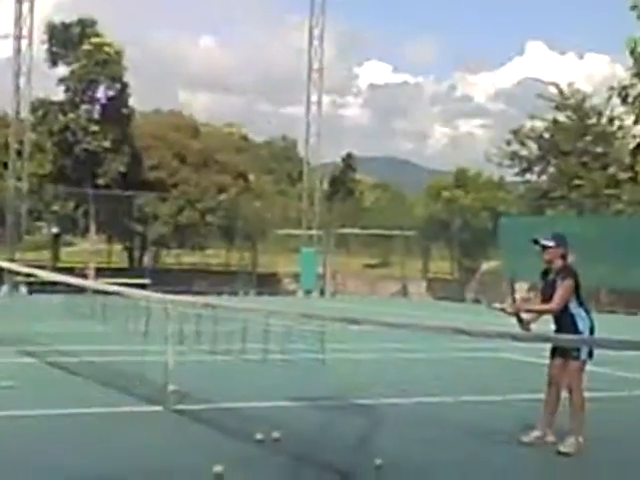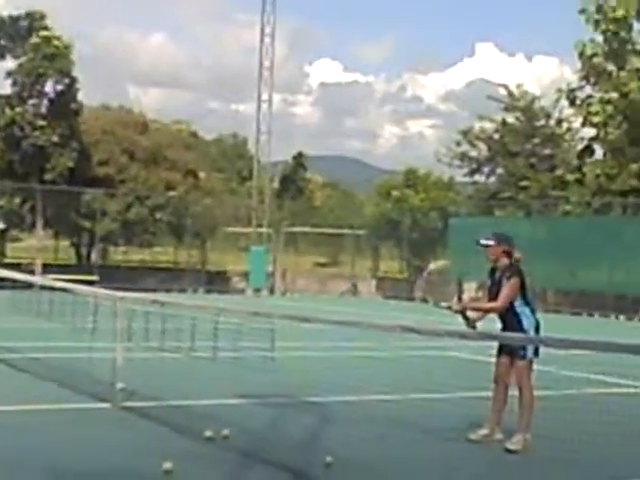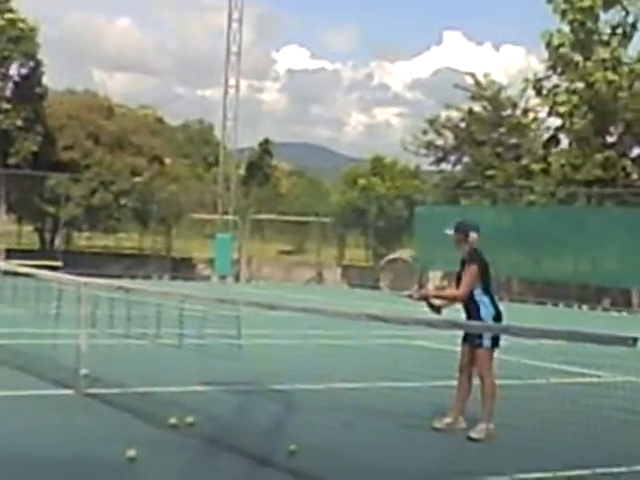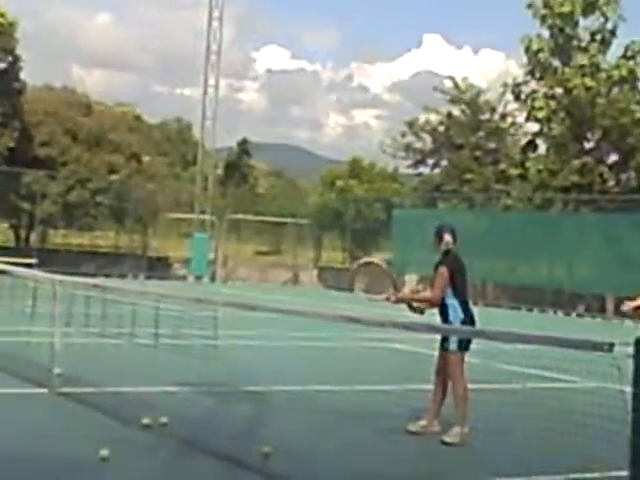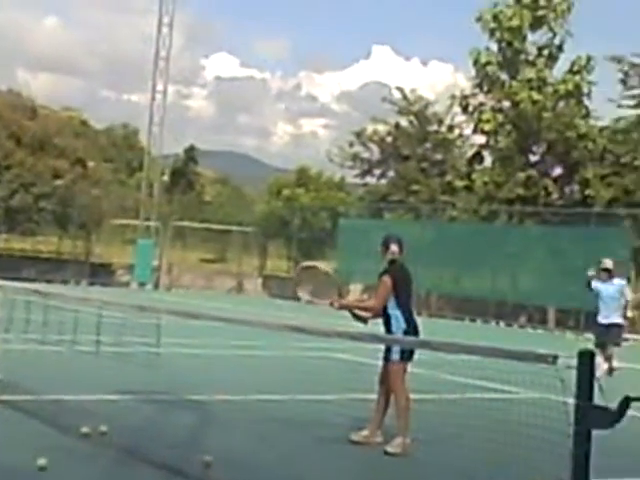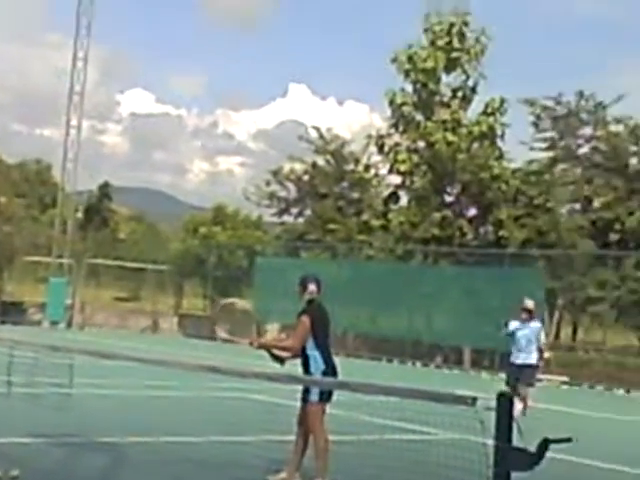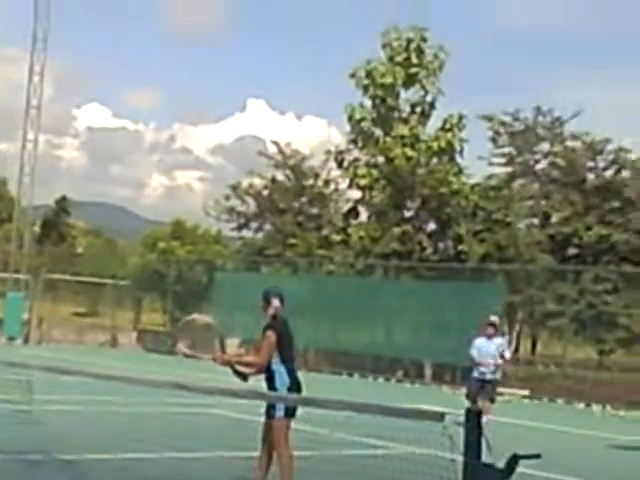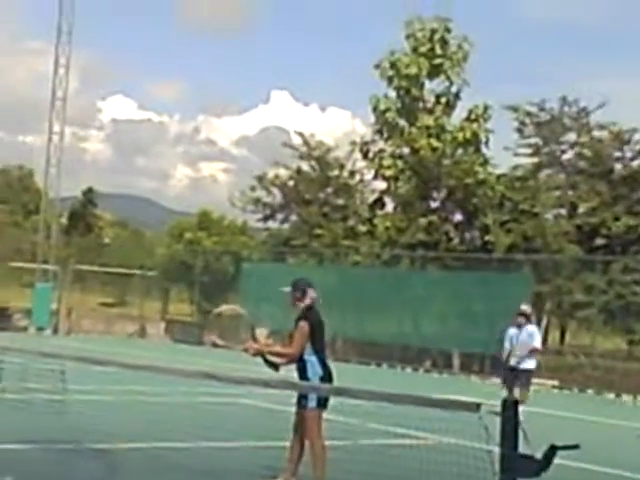
dt=0.2s
person 1, frame 1
left shoulder: (567, 274)
right shoulder: (546, 274)
left elbow: (555, 306)
right elbow: (544, 304)
left wrist: (524, 307)
right wrist: (529, 320)
left hip: (579, 330)
right hip: (562, 331)
left knee: (573, 384)
right knee: (553, 381)
left ankle: (576, 437)
right ankle: (545, 430)
person 1, frame 2
left shoulder: (513, 273)
right shoulder: (494, 273)
left elbow: (500, 305)
right elbow: (492, 303)
left wrist: (470, 305)
right wrist: (474, 317)
left hip: (525, 329)
right hip: (509, 330)
left knee: (522, 382)
right knee: (500, 380)
left ankle: (523, 434)
right ankle: (492, 428)
person 1, frame 3
left shoulder: (474, 261)
right shoulder: (467, 260)
left elbow: (461, 294)
right elbow: (461, 292)
left wrist: (431, 294)
right wrist: (437, 298)
left hip: (486, 318)
right hip: (475, 319)
left knee: (484, 371)
right knee: (464, 369)
left ankle: (486, 423)
right ankle: (456, 417)
person 1, frame 4
left shoulder: (445, 264)
right shoulder: (454, 261)
left elbow: (435, 297)
left wrist: (407, 297)
right wrist: (414, 299)
left hip: (458, 321)
right hip: (454, 321)
left knee: (455, 375)
right knee: (441, 373)
left ankle: (460, 427)
right ankle: (431, 420)
person 1, frame 5
left shoulder: (388, 274)
right shoulder: (401, 272)
left elbow: (377, 306)
left wrist: (349, 304)
right wrist: (366, 315)
left hip: (401, 331)
right hip: (399, 331)
left knee: (397, 385)
right knee: (384, 383)
left ankle: (402, 438)
right ankle: (374, 431)
person 1, frame 6
left shoulder: (307, 313)
right shoulder: (319, 311)
left elbow: (296, 346)
left wrist: (268, 344)
right wrist: (277, 347)
left hip: (319, 373)
right hip: (316, 372)
left knee: (316, 427)
right knee: (303, 425)
person 1, frame 7
left shoulder: (272, 329)
right shoulder: (281, 326)
left elbow: (261, 361)
left wrist: (232, 360)
right wrist: (247, 370)
left hip: (284, 389)
right hip: (279, 389)
left knee: (280, 444)
right knee: (267, 441)
person 1, frame 8
left shoulder: (305, 319)
right shoulder: (310, 316)
left elbow: (295, 351)
left wrist: (264, 349)
right wrist: (275, 357)
left hip: (315, 378)
right hip: (309, 378)
left knee: (313, 433)
right knee: (298, 429)
